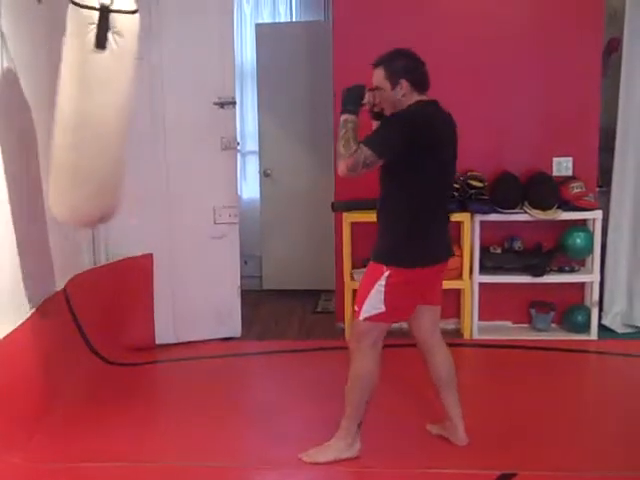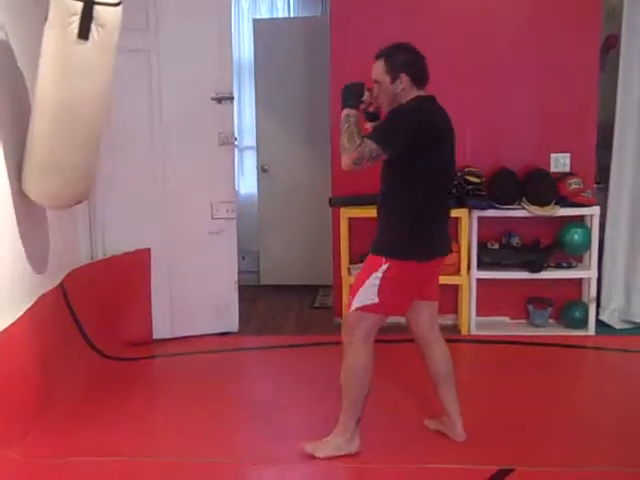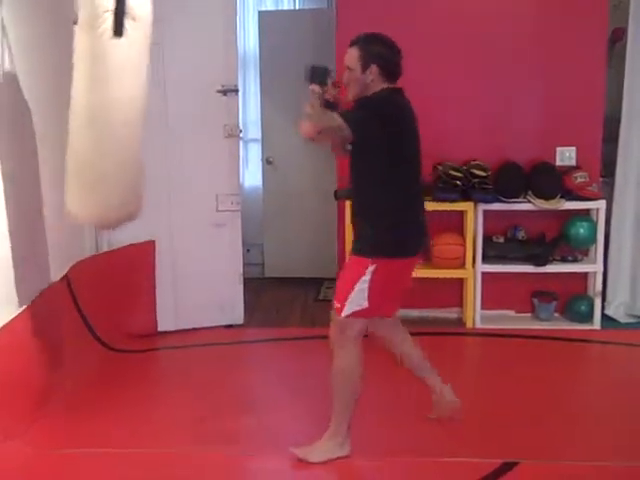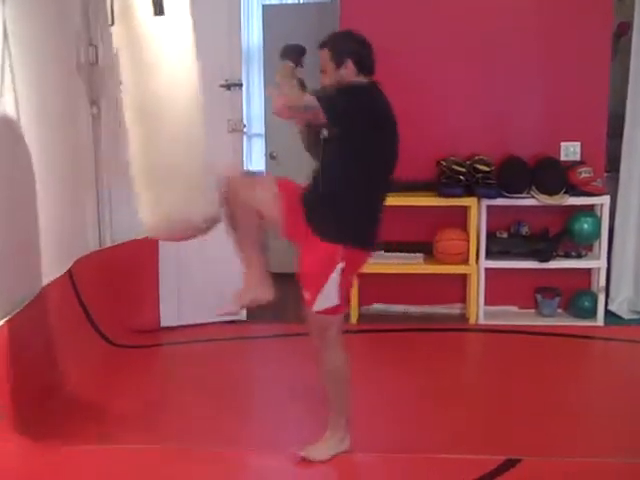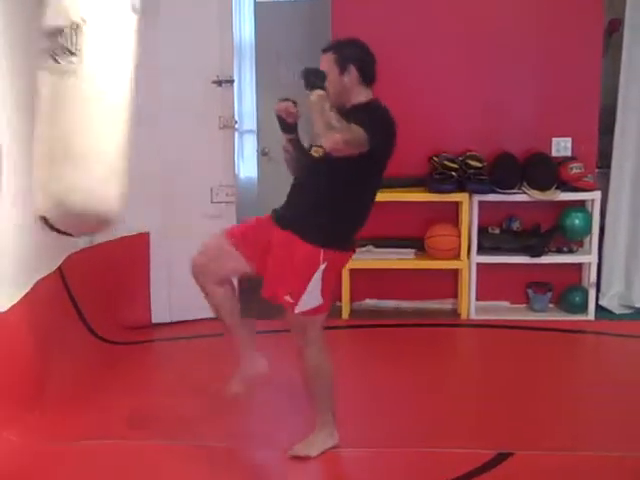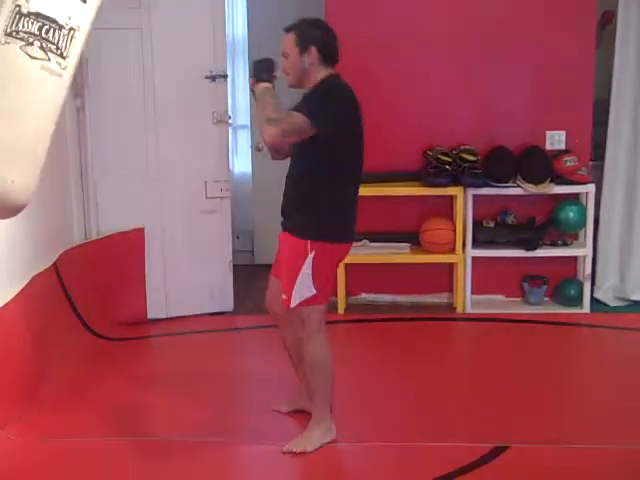
dt=0.3s
person 1, frame 1
left shoulder: (407, 121)
right shoulder: (439, 119)
left elbow: (347, 166)
left wrist: (349, 114)
right wrist: (380, 118)
left hip: (401, 253)
right hip: (431, 249)
left knee: (363, 340)
right knee: (429, 336)
left ankle: (346, 439)
right ankle: (455, 425)
person 1, frame 2
left shoulder: (409, 116)
right shoulder: (431, 115)
left elbow: (352, 159)
left wrist: (349, 110)
right wrist: (375, 119)
left hip: (401, 247)
right hip: (428, 244)
left knee: (356, 332)
right knee: (427, 331)
left ankle: (345, 434)
right ankle: (453, 420)
person 1, frame 3
left shoulder: (379, 107)
right shoulder: (387, 108)
left elbow: (311, 130)
right elbow: (348, 141)
left wrist: (315, 92)
right wrist: (334, 102)
left hip: (385, 246)
right hip: (391, 237)
left knee: (343, 335)
right knee: (383, 326)
left ankle: (337, 439)
right ankle: (442, 393)
person 1, frame 4
left shoulder: (359, 100)
right shoulder: (358, 102)
left elbow: (286, 106)
right elbow: (324, 150)
left wrist: (286, 70)
right wrist: (305, 111)
left hip: (340, 234)
right hip: (318, 212)
left knee: (323, 332)
right knee: (237, 185)
left ankle: (337, 434)
right ankle: (258, 283)
person 1, frame 5
left shoulder: (376, 120)
right shoulder: (338, 118)
left elbow: (336, 143)
left wrist: (318, 95)
right wrist: (290, 128)
left hip: (320, 242)
right hip: (285, 224)
left knee: (306, 333)
right knee: (206, 265)
left ankle: (325, 430)
right ankle: (250, 359)
person 1, frame 6
left shoulder: (333, 98)
right shoulder: (317, 99)
left elbow: (275, 133)
right elbow: (280, 149)
left wrist: (264, 86)
right wrist: (268, 99)
left hip: (318, 233)
right hip: (299, 225)
left knee: (306, 324)
right knee: (278, 308)
left ankle: (323, 423)
right ankle: (309, 395)
